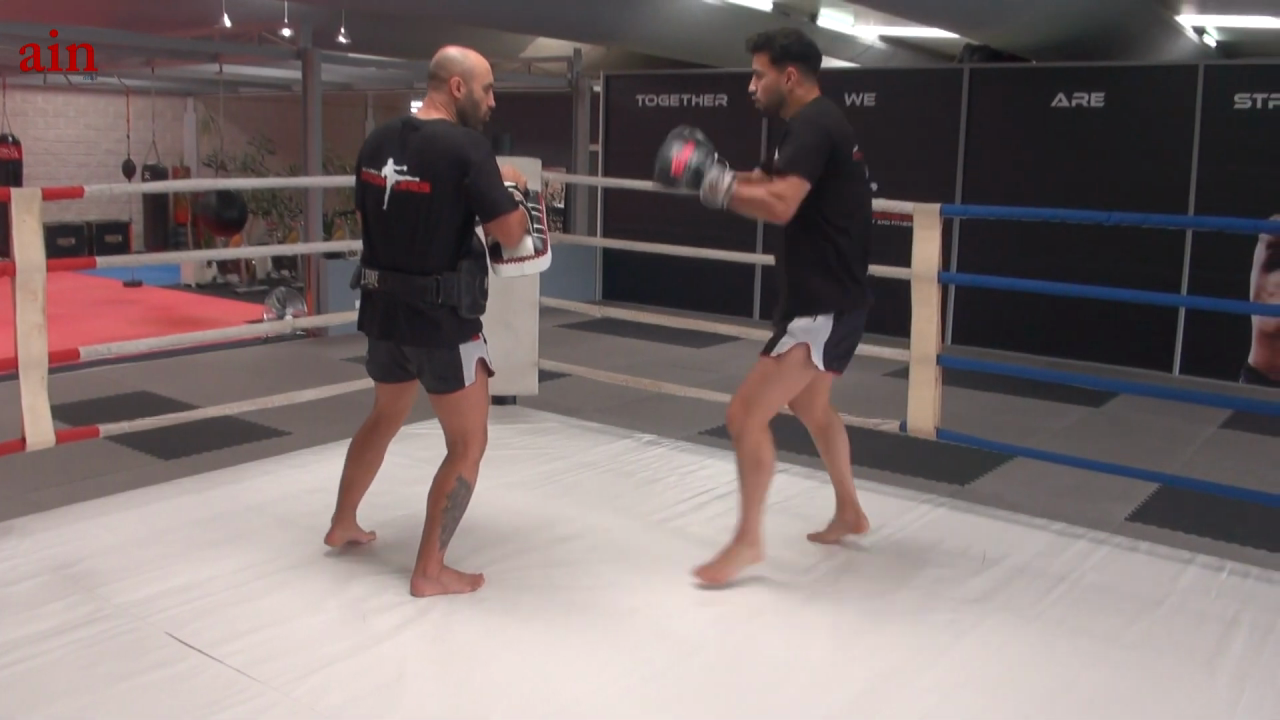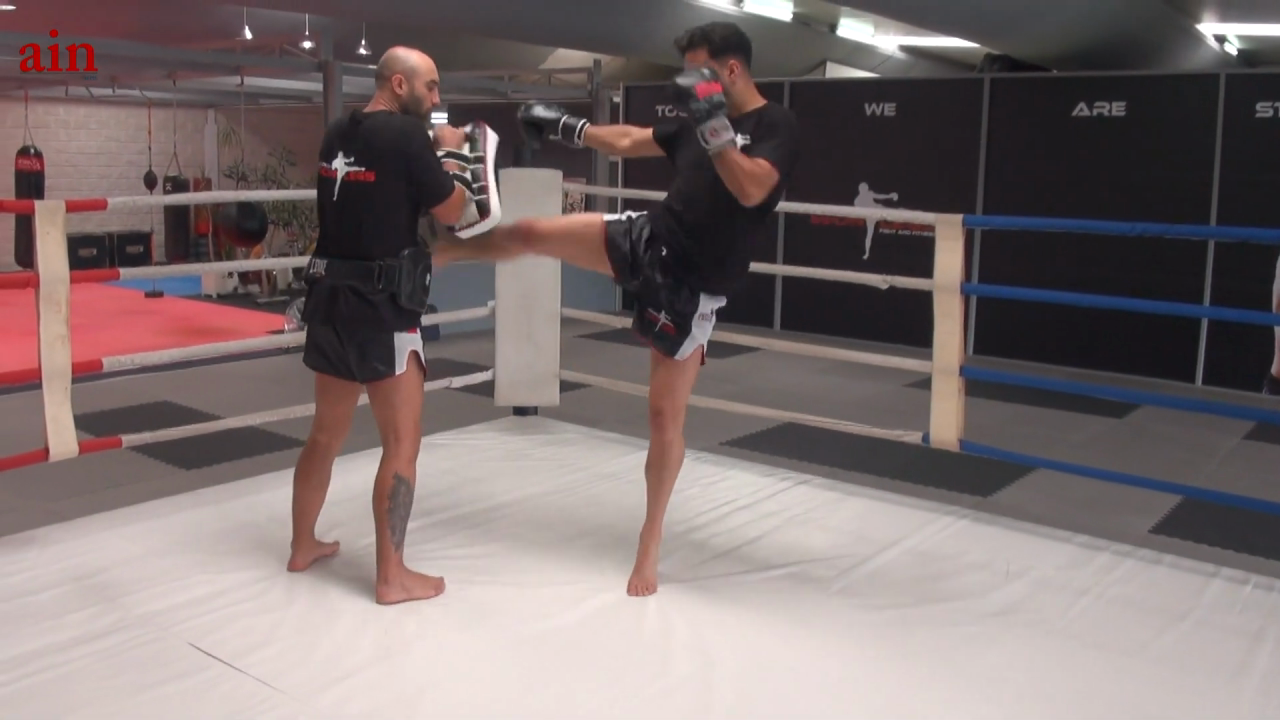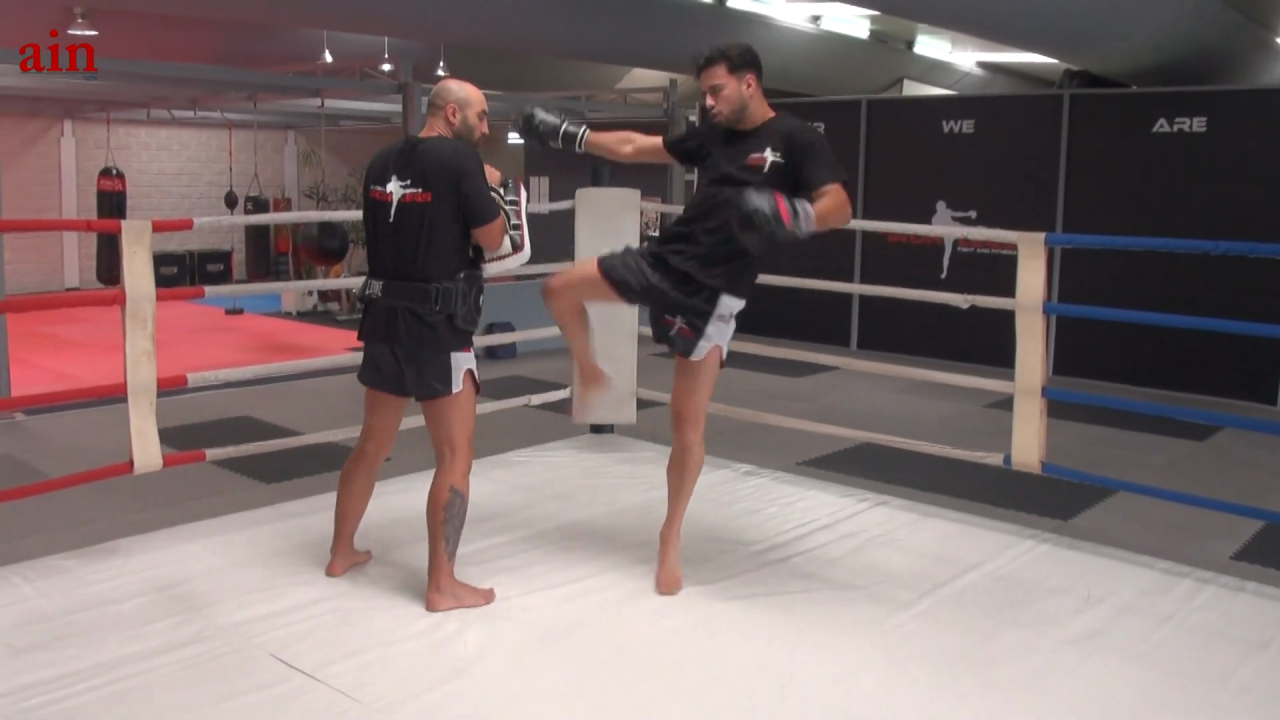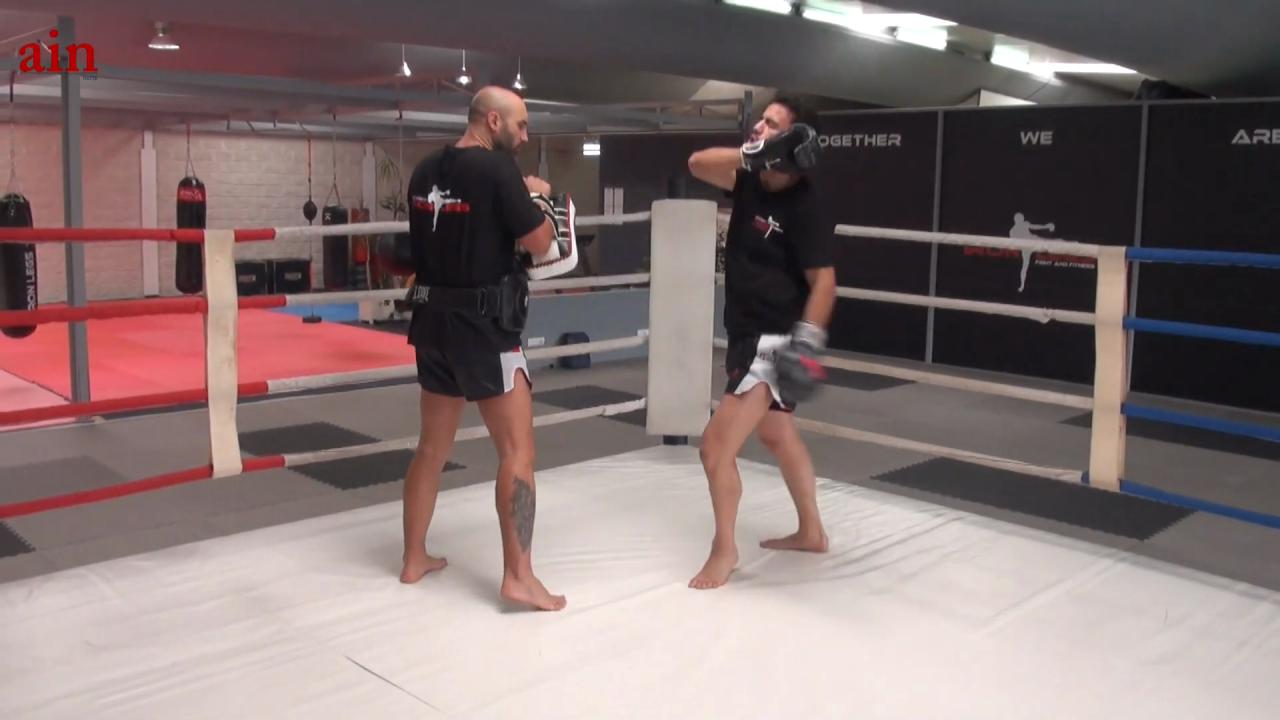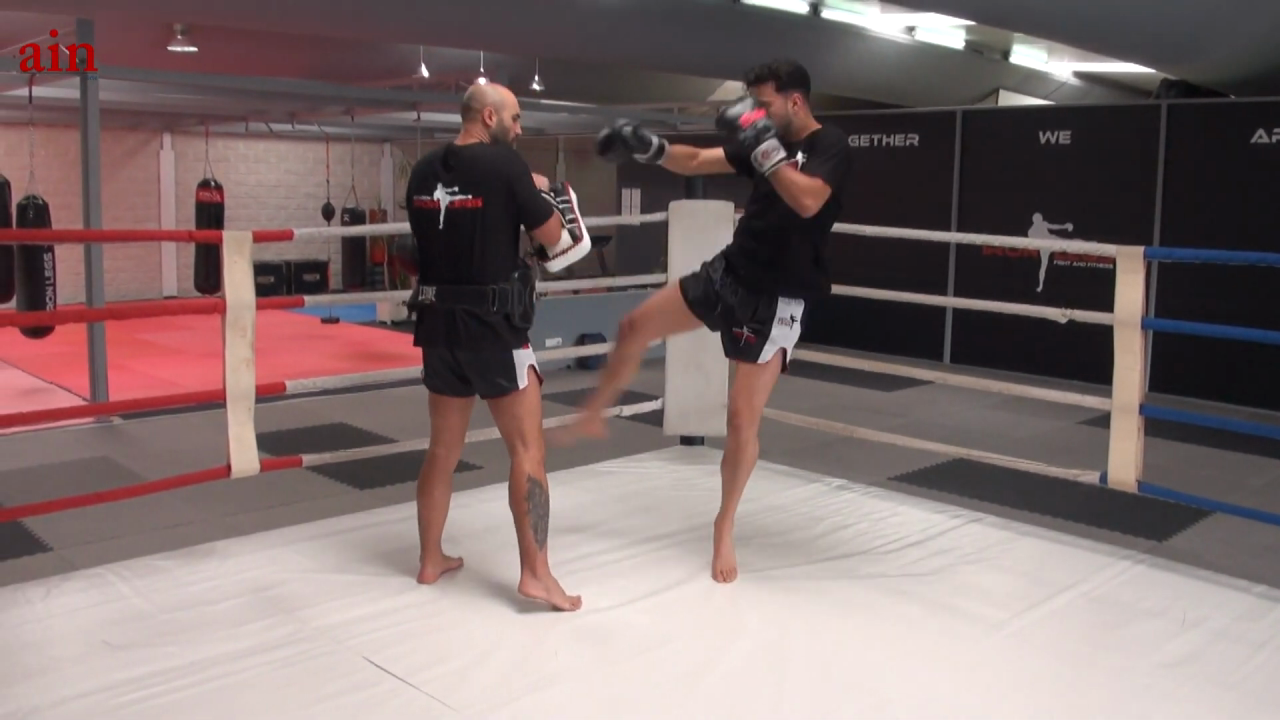
dt=1s
person 1, frame 1
left shoulder: (812, 127)
right shoulder: (819, 122)
left elbow: (778, 206)
right elbow: (770, 183)
left wrist: (707, 178)
right wrist: (715, 172)
left hip: (823, 304)
right hip: (830, 296)
left knee: (744, 416)
right knee: (810, 405)
left ankle: (747, 540)
right ankle: (848, 512)
person 1, frame 2
left shoulder: (777, 126)
right shoulder: (693, 123)
left elbow: (751, 190)
right elbow: (629, 142)
left wrist: (711, 119)
right wrist: (562, 124)
left hip: (694, 285)
right hip: (647, 245)
left knee: (665, 419)
right knee: (529, 232)
left ankle: (649, 543)
right ankle: (430, 254)
person 1, frame 3
left shoulder: (798, 140)
right shoulder: (712, 136)
left elbow: (839, 207)
right elbow: (635, 147)
left wrist: (791, 216)
right wrist: (563, 133)
left hip: (713, 292)
right hip: (664, 263)
left knee: (687, 421)
right knee: (559, 288)
left ankle: (670, 538)
right ankle: (588, 370)
person 1, frame 4
left shoulder: (805, 207)
right shoulder: (753, 175)
left elbow: (823, 284)
right elbow: (698, 164)
left wrist: (806, 348)
right wrist: (759, 151)
left hip: (772, 341)
right hip: (746, 330)
left knee: (715, 446)
right knee: (777, 438)
left ankle: (724, 551)
right ankle: (811, 531)
person 1, frame 5
left shoulder: (829, 148)
right shoulder: (768, 141)
left elbow: (808, 203)
right elbow: (697, 161)
left wrist: (762, 145)
right wrist: (648, 145)
left hip: (775, 300)
right hip: (728, 270)
left knee: (742, 420)
right knee: (635, 327)
left ankle: (726, 528)
right ankle: (594, 414)
person 2, frame 1
left shoulder: (378, 141)
right shoulder: (465, 147)
right elbow: (510, 234)
right wrist: (508, 185)
left hip: (384, 308)
right hip: (441, 317)
left knee: (385, 417)
right knee: (468, 444)
left ankle: (342, 524)
right ankle: (430, 571)
person 2, frame 2
left shoulder: (337, 135)
right shoulder: (407, 133)
right elbow: (453, 212)
right wrist: (448, 154)
left hip: (329, 299)
right hip: (381, 306)
left knee: (326, 432)
right knee: (402, 441)
left ankle: (303, 545)
right ankle: (392, 576)
person 2, frame 3
left shoulder: (382, 163)
right shoulder: (458, 157)
right elbow: (491, 239)
right wrist: (488, 187)
left hip: (383, 317)
right hip: (436, 324)
left knee: (373, 443)
right knee: (455, 456)
left ankle: (341, 552)
right ankle: (442, 585)
person 2, frame 4
left shoulder: (426, 170)
right shoulder: (496, 168)
right elbow: (539, 244)
right wrist: (536, 196)
left hip: (434, 321)
right hip: (484, 326)
left knee: (432, 447)
right knee: (517, 450)
left ankle: (414, 558)
right ankle: (519, 576)
person 2, frame 5
left shoulder: (424, 170)
right shoulder: (503, 162)
right elbow: (553, 237)
right wrist: (539, 190)
left hip: (439, 322)
right hip: (492, 324)
left knee: (443, 449)
right knee: (528, 448)
left ankle: (431, 560)
right ankle: (536, 574)
